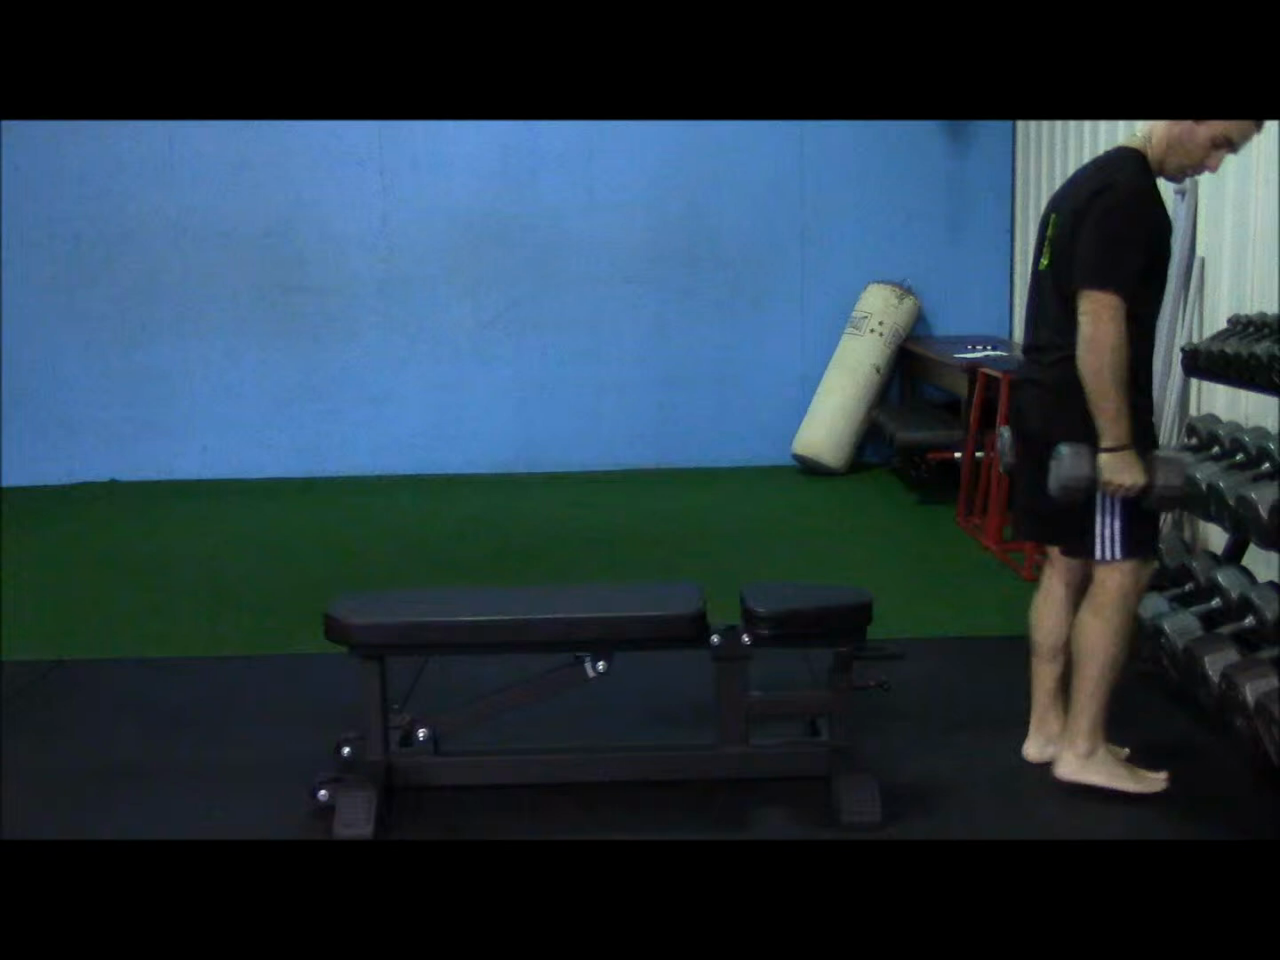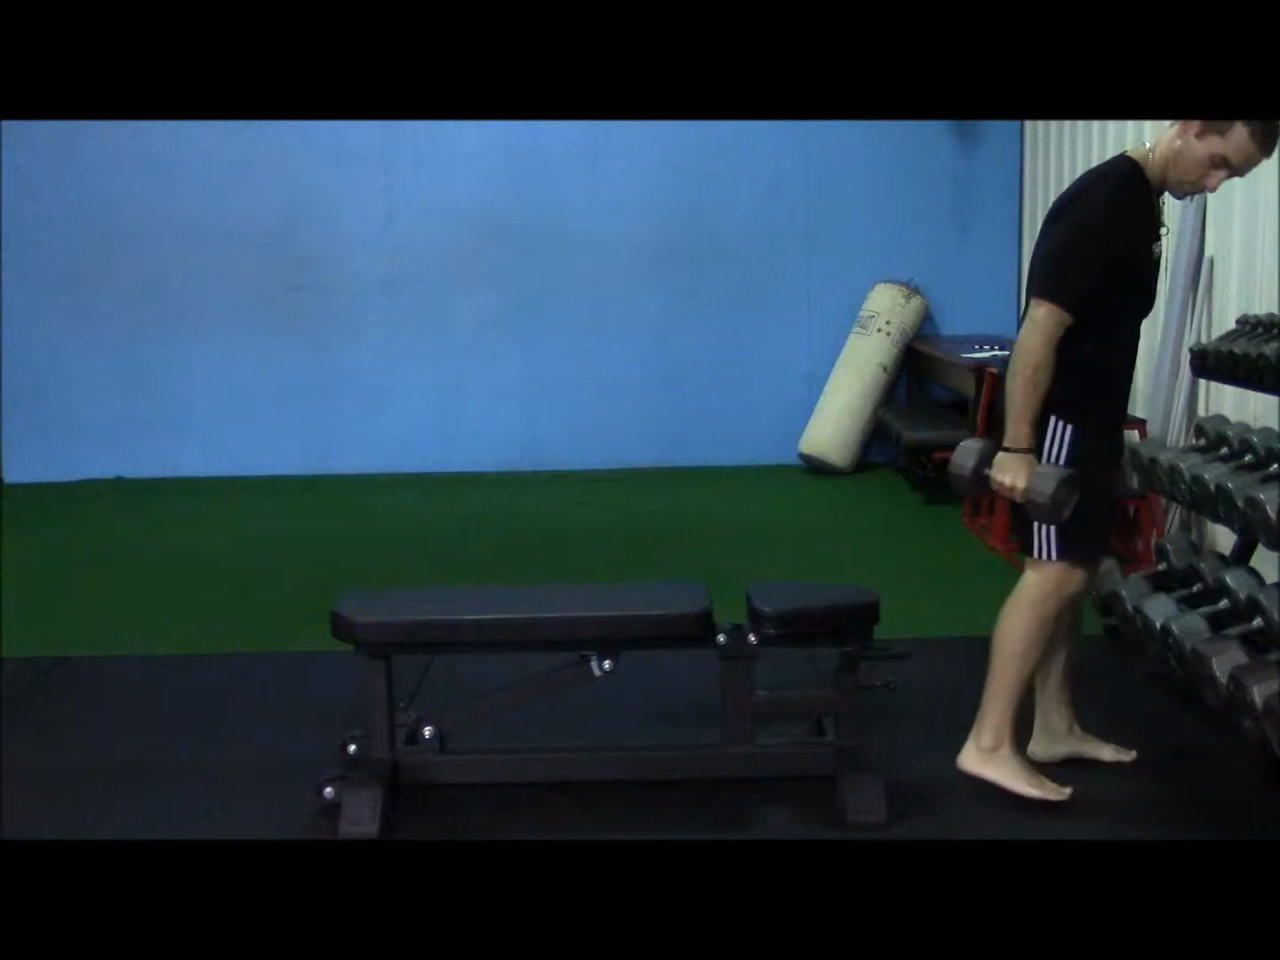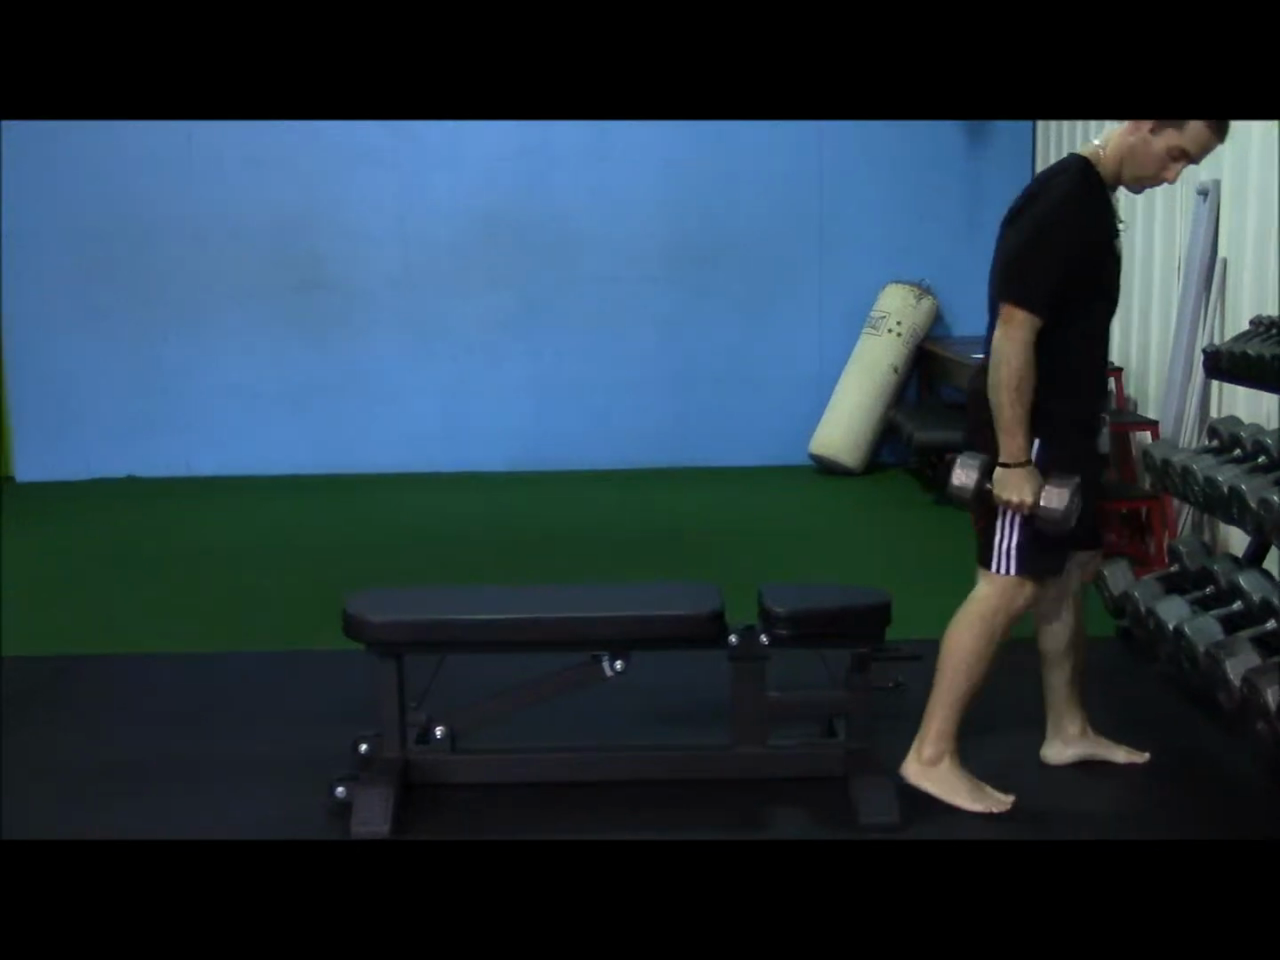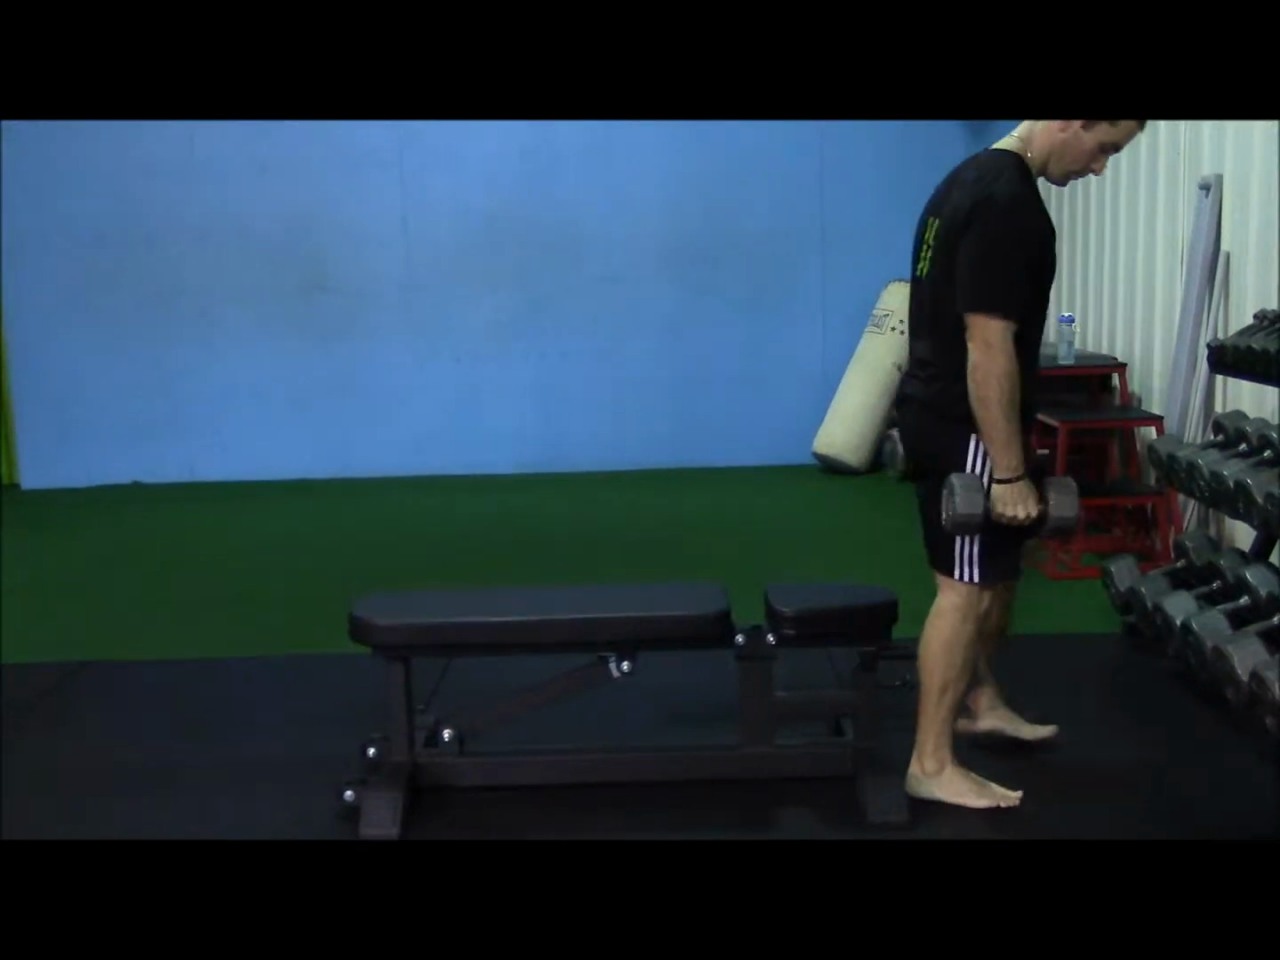
dt=0.4s
person 1, frame 1
left shoulder: (1095, 179)
right shoulder: (1130, 193)
right elbow: (1101, 323)
right wrist: (1117, 446)
left hip: (1043, 401)
right hip: (1082, 414)
left knee: (1067, 567)
right knee: (1121, 570)
left ankle: (1048, 729)
right ankle: (1083, 748)
person 1, frame 2
left shoulder: (1142, 201)
right shoulder: (1104, 201)
right elbow: (1041, 326)
right wrist: (1016, 446)
left hip: (1091, 417)
right hip: (1062, 420)
left knee: (1073, 572)
right knee: (1054, 574)
left ankle: (1053, 726)
right ankle: (988, 743)
person 1, frame 3
left shoulder: (1093, 198)
right shoulder: (1060, 203)
right elbow: (1013, 337)
right wrist: (1014, 458)
left hip: (1068, 426)
right hip: (1032, 431)
left knee: (1071, 576)
right knee: (1010, 587)
left ankle: (1067, 731)
right ankle: (928, 756)
person 1, frame 4
left shoulder: (973, 178)
right shoulder: (1010, 204)
right elbow: (988, 347)
right wrist: (1010, 473)
left hip: (934, 409)
right hip: (964, 426)
left knee: (998, 569)
right knee: (969, 589)
left ankle: (977, 700)
right ankle: (931, 764)
